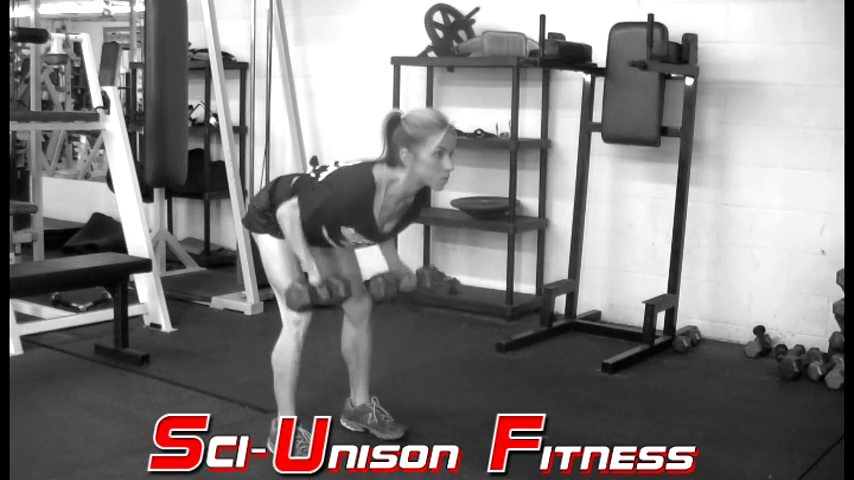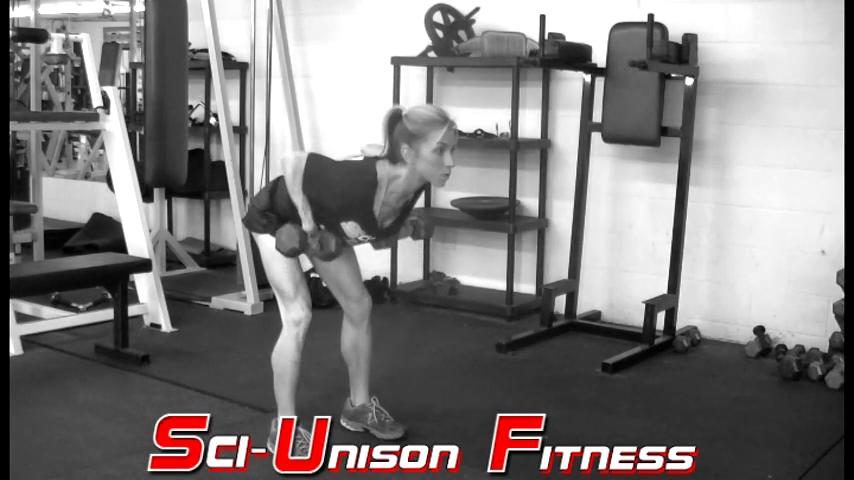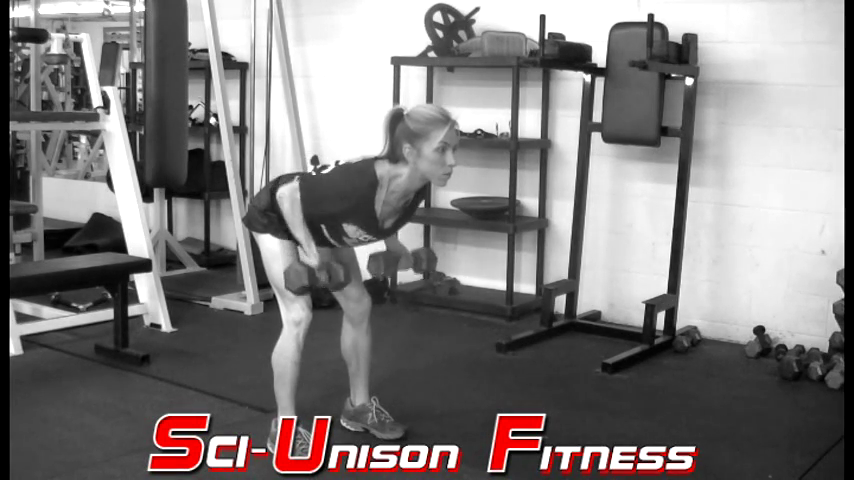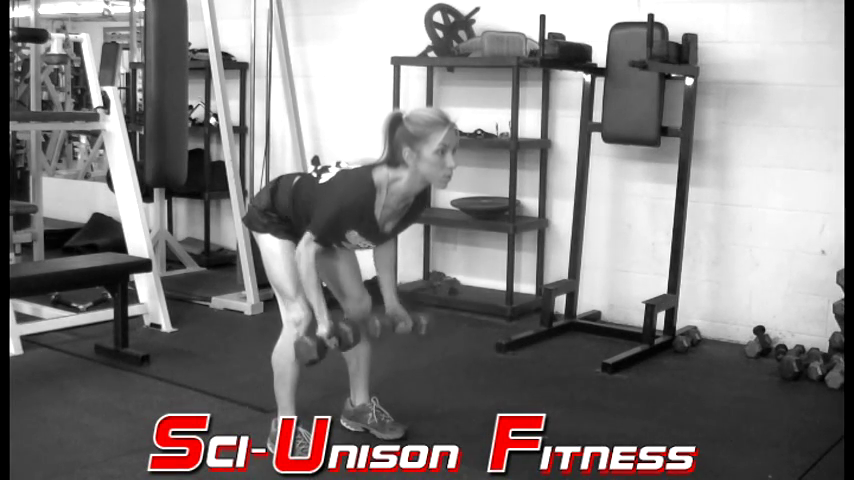
dt=0.4s
person 1, frame 1
left shoulder: (417, 194)
right shoulder: (357, 187)
right elbow: (287, 213)
left wrist: (394, 264)
right wrist: (312, 272)
left hip: (322, 225)
right hip: (274, 217)
left knee: (359, 305)
right knee: (298, 315)
left ankle: (360, 406)
person 1, frame 2
left shoulder: (415, 185)
right shoulder: (360, 179)
right elbow: (293, 163)
left wrist: (395, 224)
right wrist: (306, 220)
left hip: (325, 222)
right hip: (276, 216)
left knee: (358, 305)
right knee: (298, 314)
left ankle: (359, 406)
person 1, frame 3
left shoulder: (416, 189)
right shoulder: (360, 181)
right elbow: (287, 196)
left wrist: (393, 245)
right wrist: (311, 254)
left hip: (324, 223)
right hip: (277, 217)
left knee: (358, 306)
right knee: (299, 314)
left ankle: (359, 406)
person 1, frame 4
left shoulder: (416, 196)
right shoulder: (357, 191)
left elbow: (383, 240)
right elbow: (306, 250)
left wrist: (391, 302)
right wrist: (322, 319)
left hip: (319, 220)
right hip: (276, 217)
left knee: (359, 304)
right knee: (298, 315)
left ankle: (359, 406)
